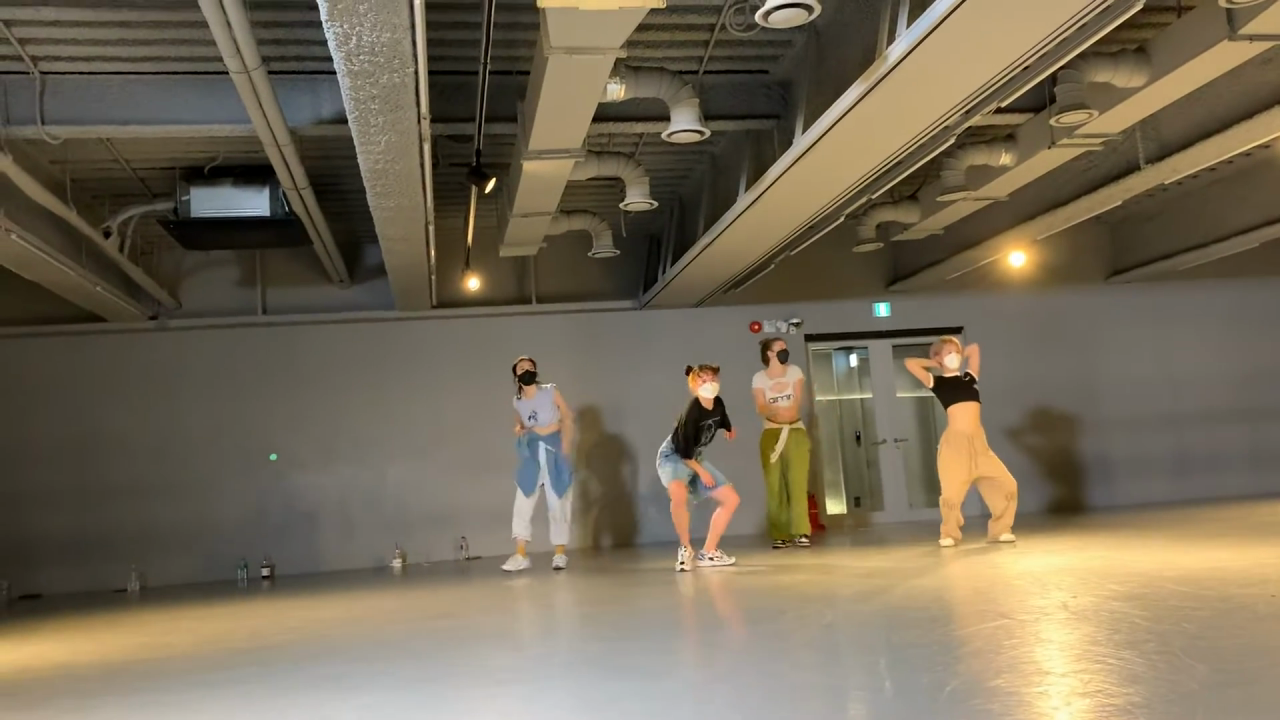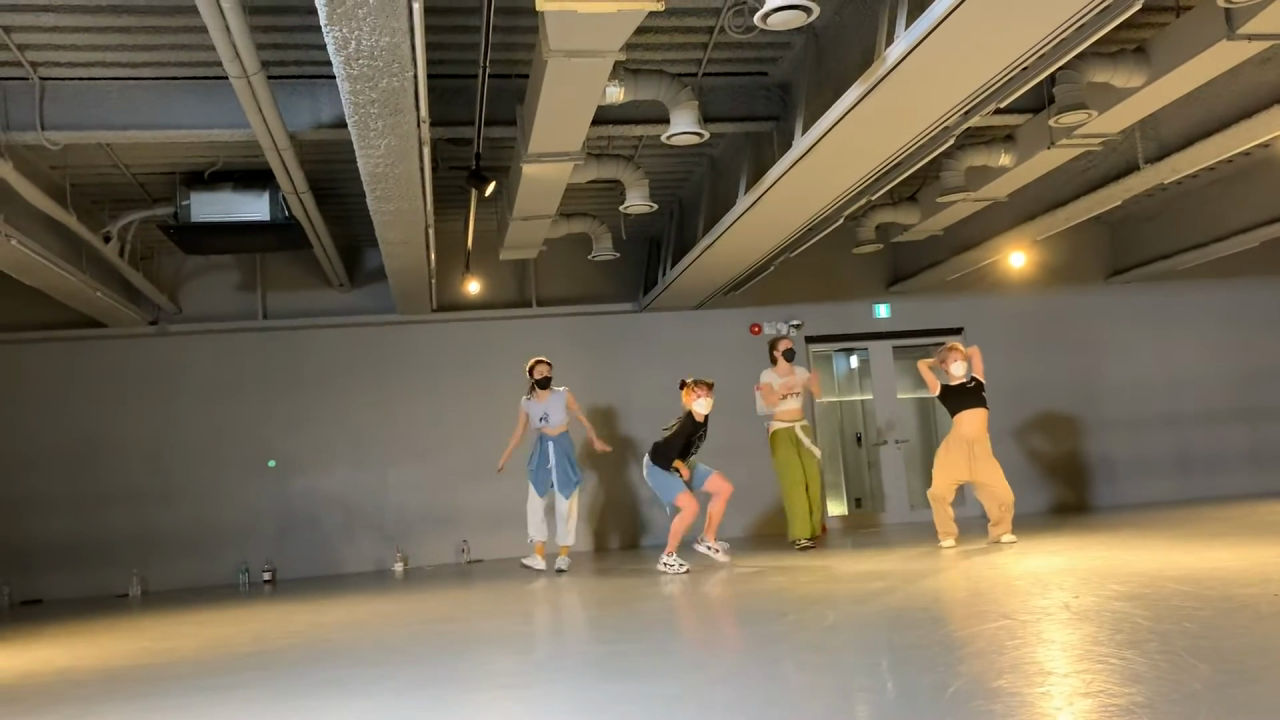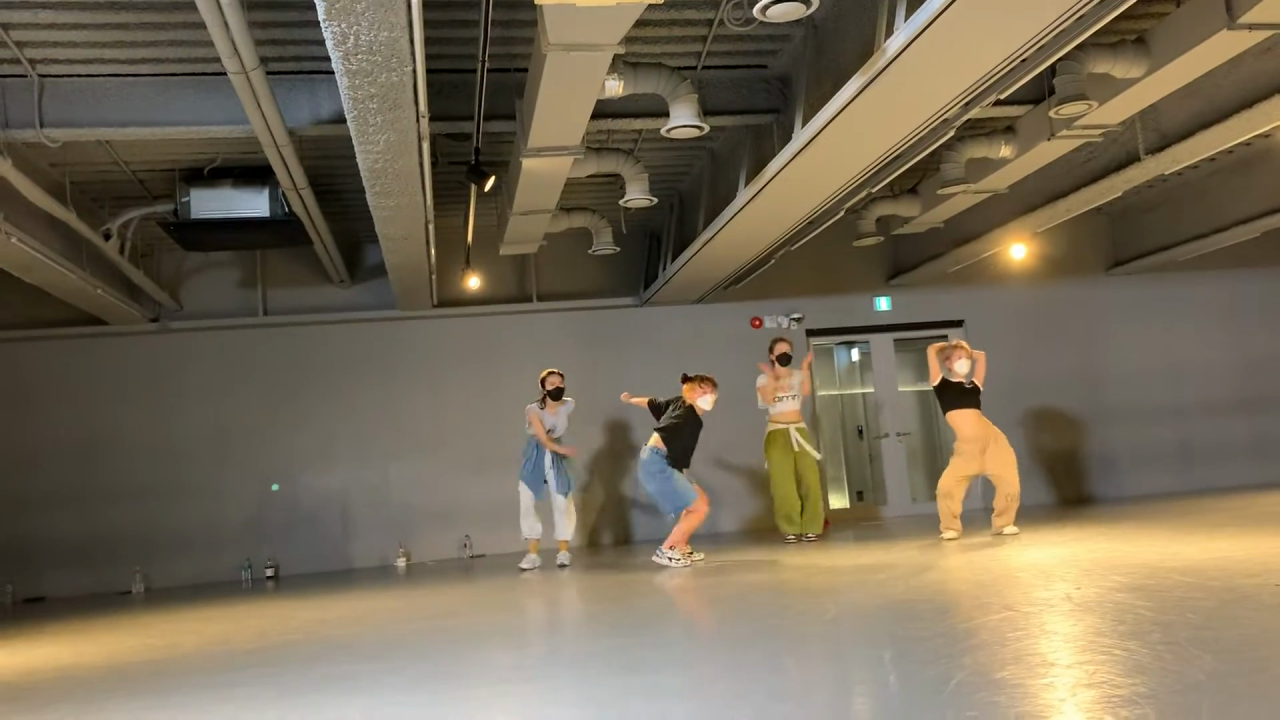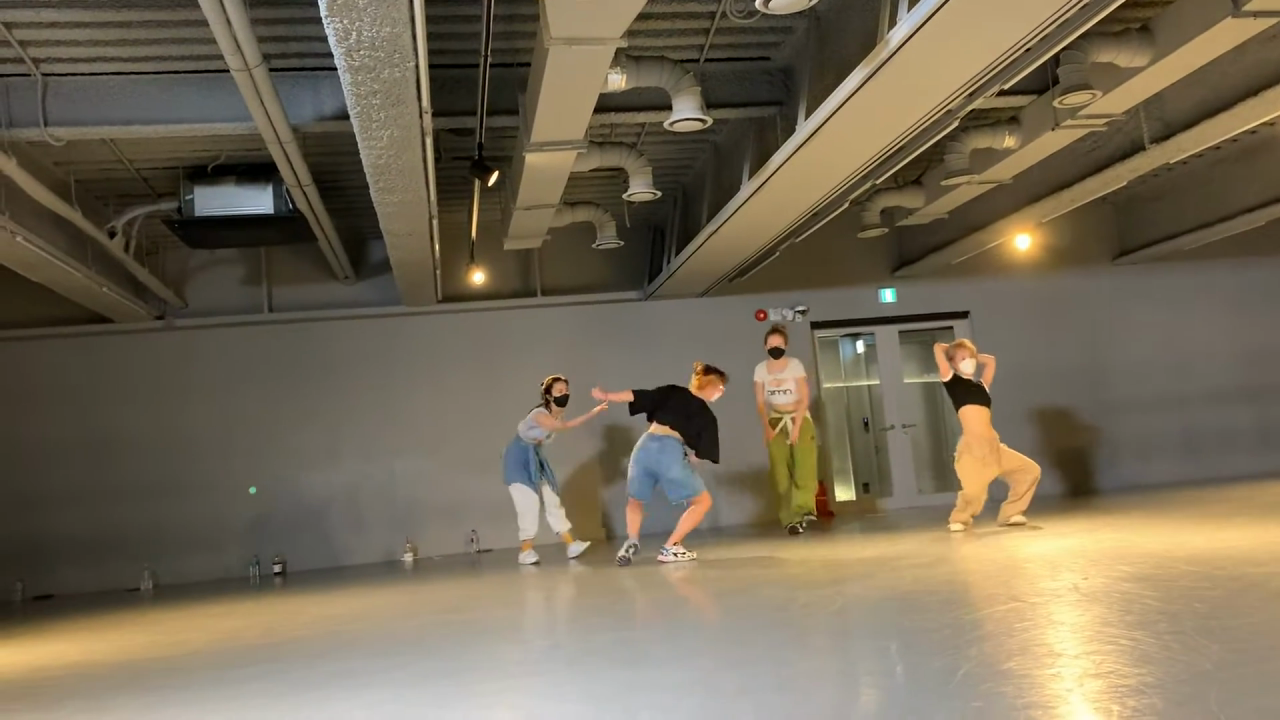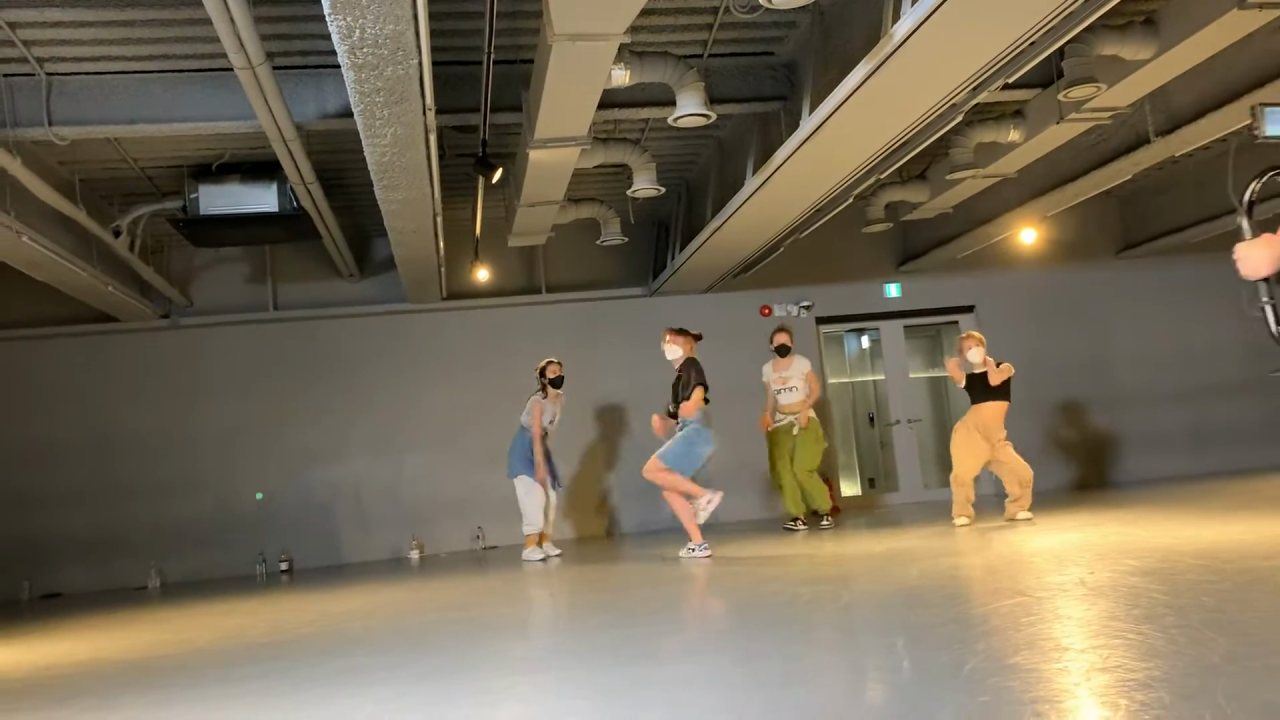
dt=0.4s
person 1, frame 1
left shoulder: (794, 371)
right shoulder: (759, 378)
left elbow: (799, 399)
right elbow: (761, 408)
left wrist: (788, 410)
right wrist: (773, 411)
left hip: (795, 430)
right hip: (771, 432)
left knee: (798, 481)
right knee: (774, 484)
left ankle: (800, 532)
right ankle: (780, 534)
person 1, frame 2
left shoulder: (800, 371)
right shoulder: (768, 375)
left elbow: (817, 394)
right elbow: (769, 402)
left wrist: (812, 382)
right wrist: (786, 386)
left hip: (802, 428)
right hip: (780, 430)
left knee: (811, 481)
right knee: (793, 480)
left ankle: (806, 534)
right ankle: (800, 532)
person 1, frame 3
left shoulder: (799, 375)
right shoulder: (763, 379)
left elbow: (807, 391)
right elbow: (765, 400)
left wrist: (805, 368)
right wrist: (771, 379)
left hip: (799, 430)
right hip: (776, 432)
left knee: (810, 479)
right knee: (782, 482)
left ankle: (810, 528)
right ankle: (790, 529)
person 1, frame 4
left shoulder: (795, 365)
right shoulder: (760, 369)
left elbow: (804, 398)
right elbow: (760, 402)
left wrist: (797, 425)
right wrist: (767, 426)
left hip: (799, 418)
right hip: (776, 421)
left knee: (804, 465)
right knee: (782, 470)
left ankle: (805, 510)
right ankle: (794, 519)
person 1, frame 5
left shoulder: (802, 362)
right shoulder: (768, 369)
left elbow: (816, 389)
left wrist: (806, 407)
right wrist: (766, 414)
left hip: (804, 420)
right hip: (781, 423)
left knee: (802, 467)
right knee: (781, 470)
left ankle: (823, 510)
right ankle: (798, 515)
person 2, frame 1
left shoulder: (717, 403)
right shoulder: (692, 411)
right elbow: (683, 450)
left wrist: (729, 430)
right wrist: (701, 471)
left hip: (695, 459)
right hip: (672, 457)
left knee: (731, 499)
right knee: (678, 492)
left ankle: (708, 552)
right ankle: (685, 548)
person 2, frame 2
left shoulder: (701, 415)
right shoulder: (685, 425)
left elbow: (685, 395)
right elbow: (660, 454)
right wrist: (681, 466)
left hip: (681, 464)
right hip: (658, 467)
left knee: (724, 488)
right knee: (690, 507)
left ankle: (707, 540)
right ankle: (668, 556)
person 2, frame 3
left shoulder: (677, 404)
right shoulder: (693, 422)
left elbow: (652, 403)
right elbow: (681, 459)
left wrist: (630, 399)
right wrist: (680, 467)
left hip: (649, 460)
right hip: (657, 465)
left knee: (701, 499)
right knee: (700, 509)
left ankle: (682, 548)
right ankle: (665, 551)
person 2, frame 4
left shoulder: (672, 392)
right shoulder: (707, 416)
left elbow: (638, 395)
right elbow: (706, 453)
left wrist: (606, 396)
right wrist: (688, 458)
left hip: (645, 447)
right hip: (672, 452)
left knee: (634, 504)
right knee: (703, 502)
left ankle: (631, 543)
right ankle: (670, 547)
person 2, frame 5
left shoulder: (690, 366)
right shoulder: (679, 374)
left elbow: (699, 385)
left wrist: (692, 403)
right wrist: (661, 421)
left hip: (696, 429)
right hip: (689, 432)
left knee: (650, 470)
right knee: (670, 491)
left ankle: (704, 495)
right ankle: (698, 543)
person 3, frame 1
left shoulder: (550, 391)
right shoulder: (518, 400)
left elbow: (568, 418)
left wrist: (566, 443)
right wrist: (519, 429)
left hip: (554, 448)
right hip: (531, 450)
left knee: (557, 502)
right knee: (524, 501)
left ankle: (560, 553)
right ankle: (520, 555)
person 3, frame 2
left shoulder: (562, 395)
right shoulder: (527, 403)
left elbow: (581, 417)
right elbow: (518, 433)
left wrist: (595, 439)
right wrist: (504, 458)
left hip: (564, 449)
right hip: (541, 450)
left knee: (565, 504)
right knee: (536, 502)
left ankle: (563, 556)
right ankle: (539, 556)
person 3, frame 3
left shoulder: (568, 406)
right shoulder: (534, 410)
right elbow: (546, 442)
right wrist: (562, 449)
left hip: (556, 454)
right hip: (535, 454)
left knee: (562, 501)
right knee: (528, 500)
left ankle: (563, 551)
right ankle: (532, 554)
person 3, frame 4
left shoulder: (557, 413)
right shoulder: (540, 415)
right elbow: (563, 426)
right wrist: (594, 412)
left hip: (534, 456)
right hip: (519, 456)
left knee: (551, 498)
right knee: (529, 500)
left ankle: (572, 543)
right ankle: (526, 550)
person 3, frame 5
left shoulder: (559, 400)
right shoulder: (537, 401)
right elbow: (535, 434)
right wrist: (541, 465)
left hip: (540, 448)
right hip: (524, 449)
left knee: (550, 497)
right knee: (535, 496)
left ankle: (544, 542)
right ankle: (530, 547)
person 4, frame 1
left shoulder: (969, 377)
right shoulder: (936, 382)
left elbow: (974, 348)
right elbow: (909, 363)
left wrist: (959, 359)
right wrist: (934, 363)
left hip: (978, 441)
right hip: (954, 441)
left knee: (1007, 485)
right knee: (951, 493)
left ankle: (1000, 530)
right ankle: (949, 534)
person 4, frame 2
left shoulder: (976, 382)
right shoulder: (942, 390)
left elbow: (975, 350)
right elbow: (921, 364)
right wrist: (938, 361)
left hip: (981, 447)
right hip: (955, 446)
left knee: (1002, 494)
right knee: (938, 491)
left ankle: (1000, 531)
right ankle: (947, 535)
person 4, frame 3
left shoulder: (973, 386)
right shoulder: (941, 384)
left elbow: (981, 356)
right elbow: (931, 350)
right wrist: (948, 347)
left hip: (991, 440)
right hip: (966, 447)
left knee: (1010, 483)
right knee: (946, 487)
left ankle: (1002, 523)
right ankle: (950, 527)
person 4, frame 4
left shoulder: (981, 384)
right shoulder: (952, 380)
left elbow: (991, 360)
right elbow: (938, 348)
left wrist: (974, 358)
right wrist: (955, 355)
left hip: (992, 444)
right hip: (972, 446)
left knee: (1031, 471)
right knee: (973, 491)
left ankle: (1010, 513)
right ankle: (960, 518)
person 4, frame 5
left shoulder: (1003, 368)
right shoulder: (967, 377)
left elbow: (994, 380)
right elbow: (950, 365)
left wrist: (988, 363)
right wrist: (965, 361)
left hip: (996, 434)
right hip: (970, 428)
left knee: (1022, 472)
right knee: (961, 474)
left ankle: (1017, 508)
right ankle: (963, 513)
